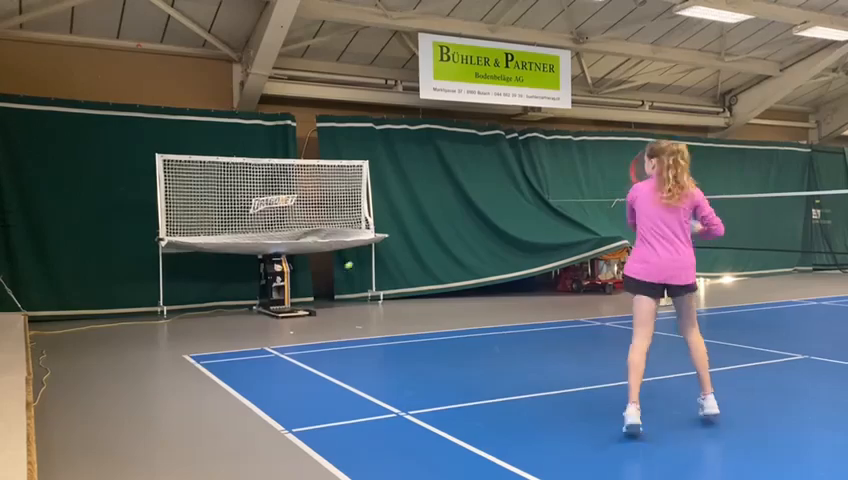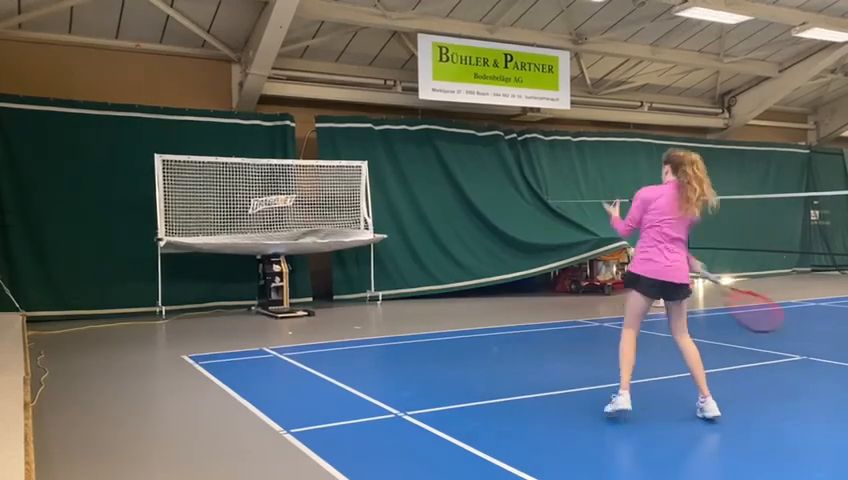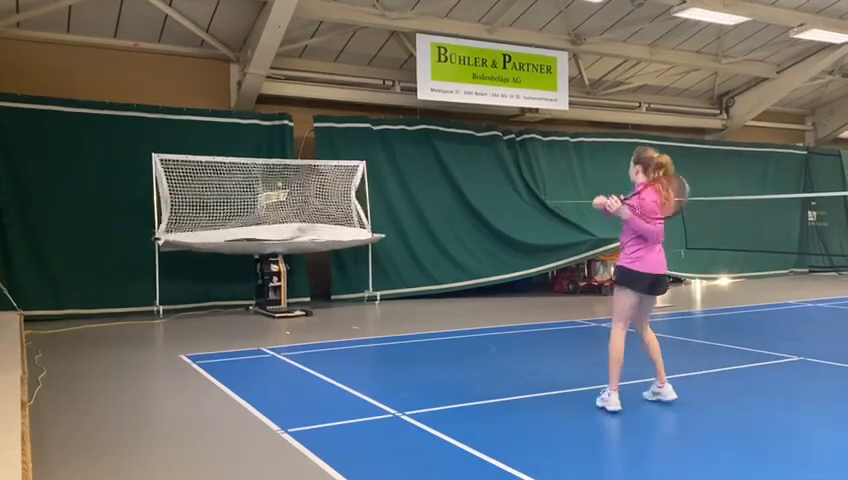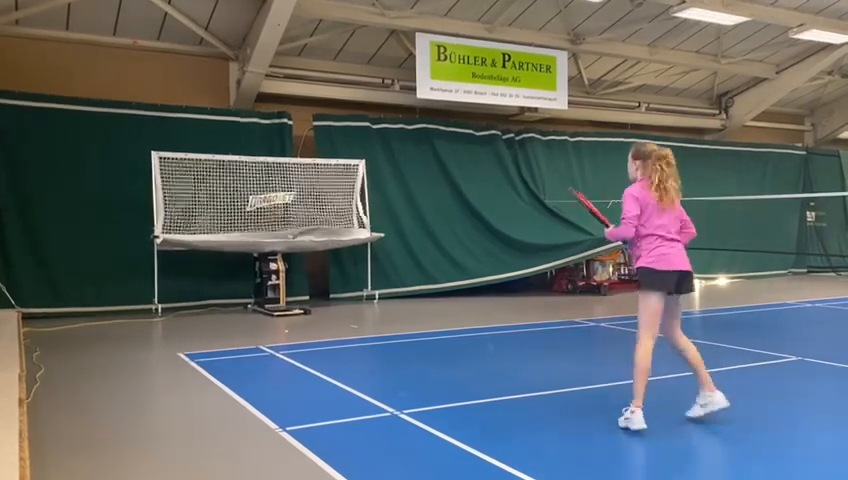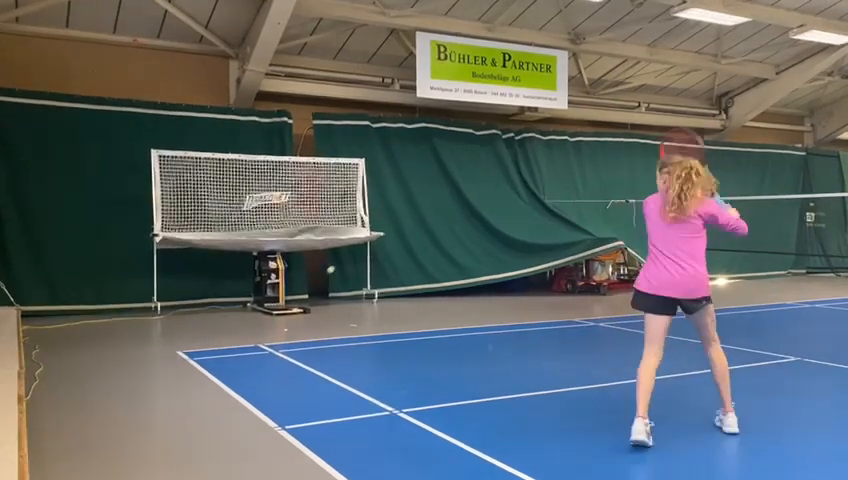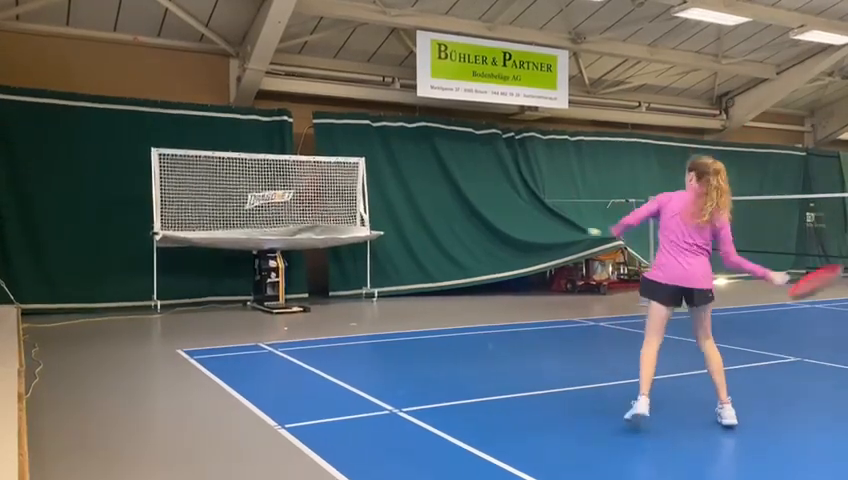
dt=0.5s
person 1, frame 1
left shoulder: (637, 190)
right shoulder: (690, 191)
right elbow: (717, 230)
right wrist: (697, 228)
left hip: (645, 271)
right hip: (681, 270)
left knee: (641, 339)
right knee: (691, 333)
left ankle: (633, 408)
right ankle: (708, 398)
person 1, frame 2
left shoulder: (647, 194)
right shoulder: (692, 203)
left elbow: (625, 231)
left wrist: (614, 216)
right wrist: (690, 261)
left hip: (647, 271)
right hip: (676, 274)
left knee: (629, 332)
right knee: (682, 336)
left ankle: (623, 394)
right ankle: (706, 400)
person 1, frame 3
left shoulder: (647, 195)
right shoulder: (643, 192)
left elbow: (655, 234)
right elbow: (622, 209)
left wrist: (626, 214)
right wrist: (606, 203)
left hip: (637, 267)
right hip: (653, 269)
left knee: (618, 328)
right knee: (642, 327)
left ankle: (612, 393)
right ankle: (663, 385)
person 1, frame 4
left shoulder: (633, 192)
right shoulder: (667, 193)
left elbow: (628, 230)
right elbow: (689, 231)
left wrist: (610, 233)
left hip: (654, 267)
right hip: (680, 266)
left knee: (646, 338)
right knee: (674, 334)
left ankle: (635, 410)
right ankle: (709, 393)
person 1, frame 5
left shoulder: (650, 204)
right shoulder: (704, 204)
right elbow: (741, 229)
right wrist: (732, 215)
left hip: (656, 287)
right hip: (694, 285)
left knee: (652, 355)
right knee: (712, 344)
left ankle: (641, 422)
right ankle: (728, 414)
person 1, frame 6
left shoulder: (668, 199)
right shoulder: (718, 210)
left elbow: (632, 220)
right elbow: (731, 258)
left wrist: (617, 229)
right wrist: (767, 275)
left hip: (664, 278)
right hip: (699, 280)
left knee: (651, 341)
right knee: (705, 341)
left ankle: (643, 400)
right ankle: (725, 406)
